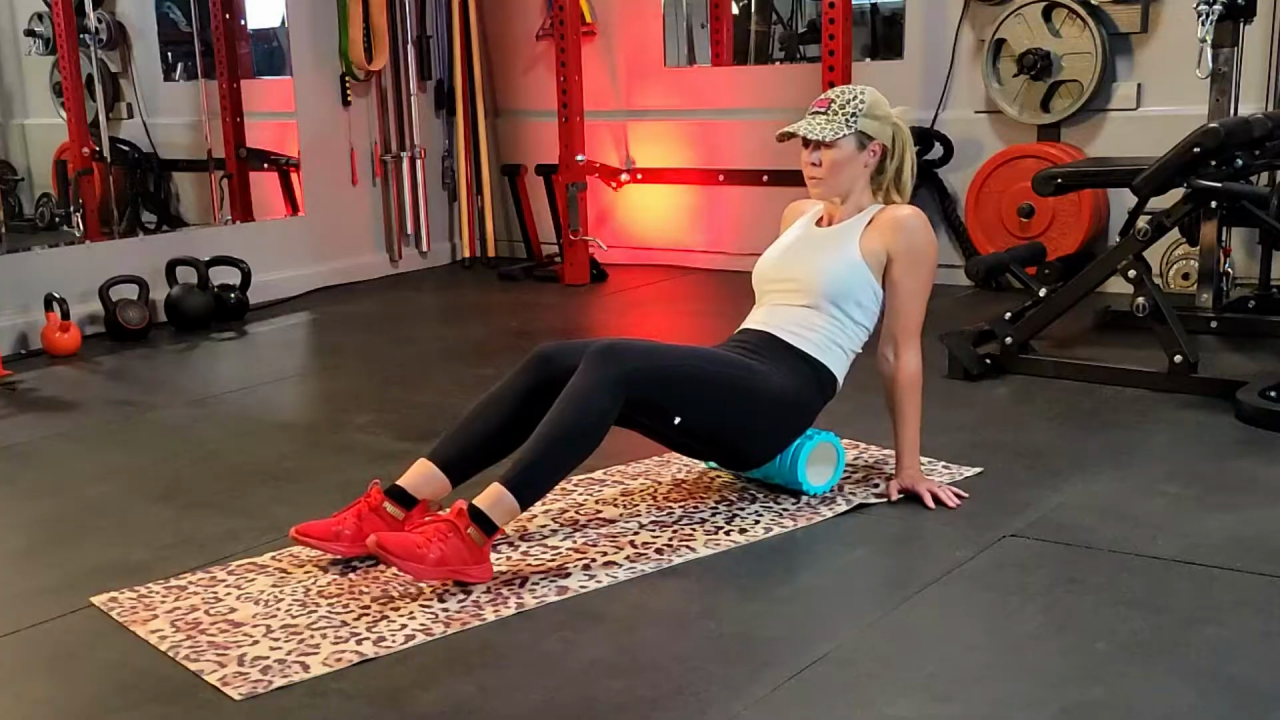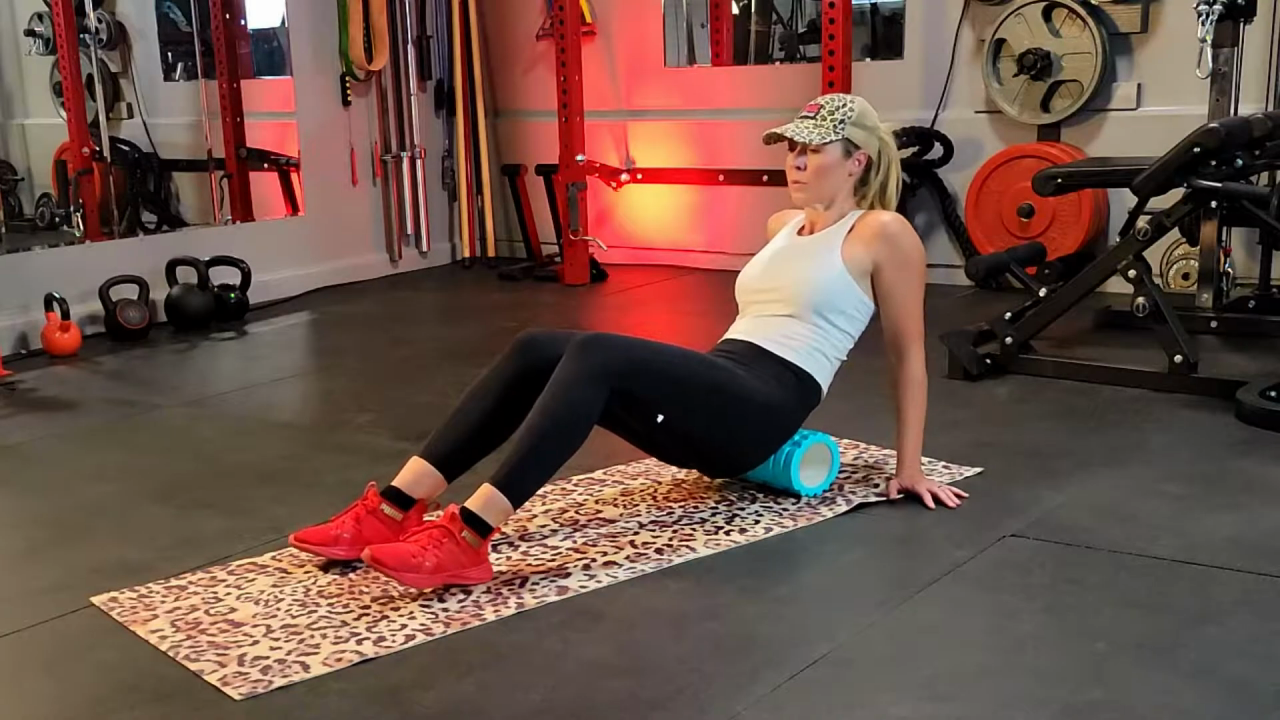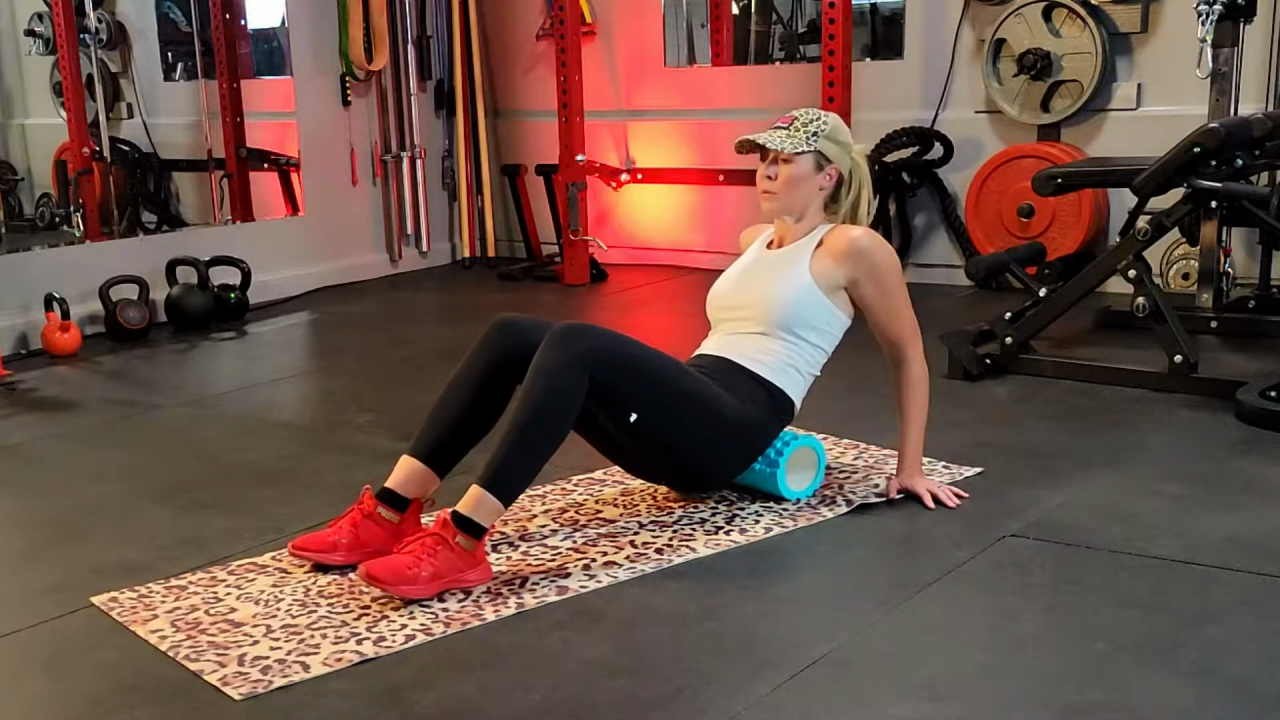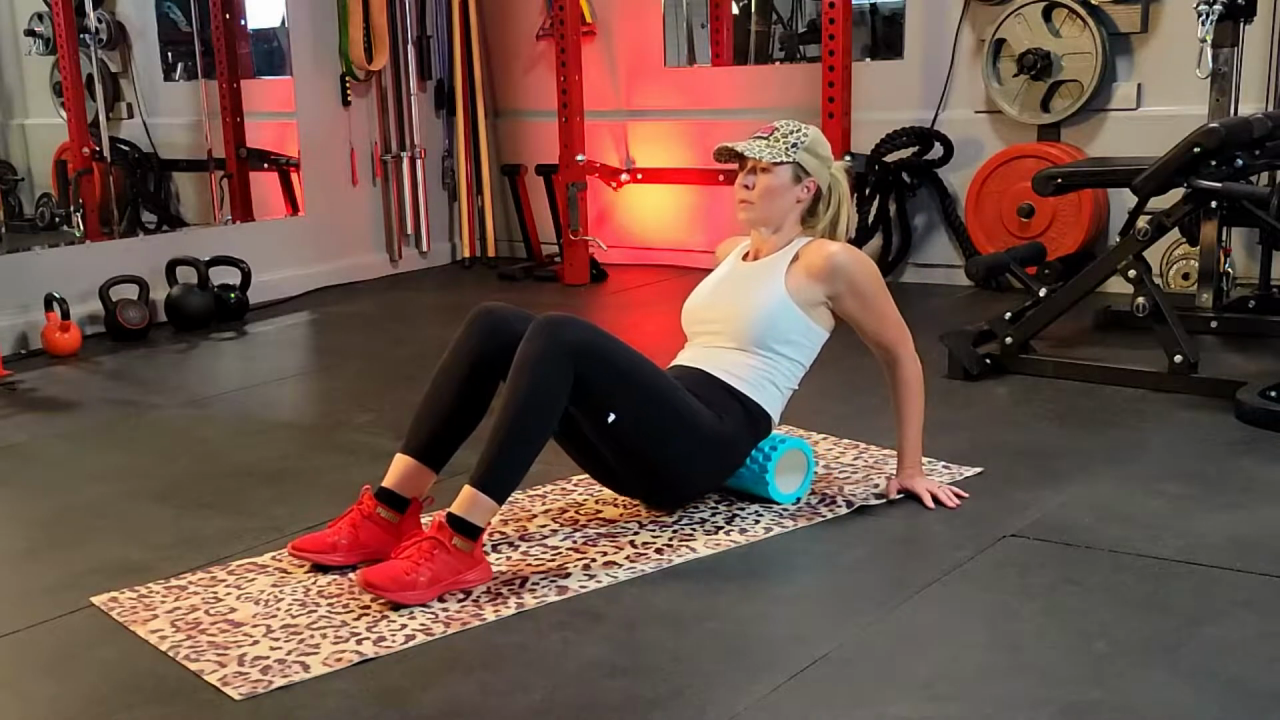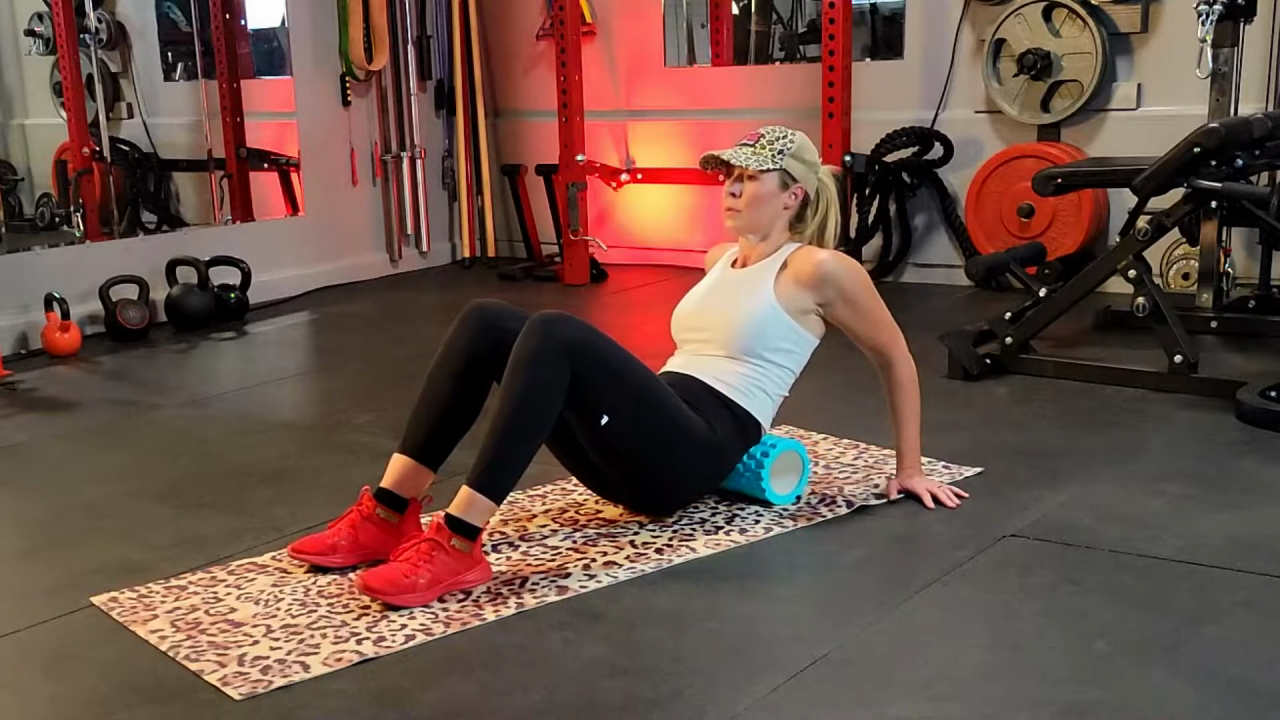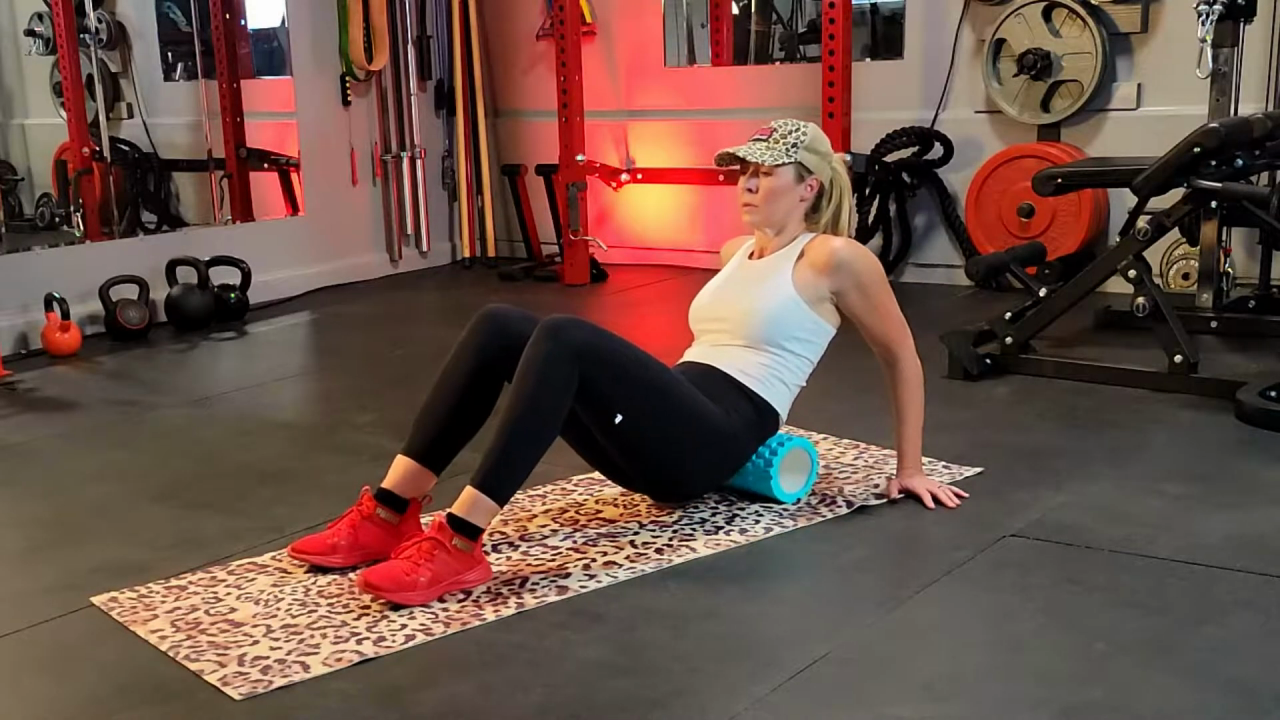
dt=0.4s
person 1, frame 1
left shoulder: (901, 227)
right shoulder: (799, 215)
left elbow: (902, 353)
left wrist: (910, 466)
left hip: (778, 400)
right hip: (729, 377)
left knee: (612, 366)
right knee: (550, 365)
left ankle: (472, 535)
right ankle: (395, 509)
person 1, frame 2
left shoulder: (883, 233)
right shoulder: (783, 226)
left elbow: (909, 355)
left wrist: (910, 466)
left hip: (761, 411)
right hip: (711, 392)
left knee: (597, 354)
right knee: (535, 349)
left ankle: (468, 537)
right ankle: (393, 511)
person 1, frame 3
left shoulder: (852, 248)
right shoulder: (753, 241)
left elbow: (908, 355)
left wrist: (911, 467)
left hip: (732, 430)
right hip: (678, 418)
left knee: (575, 343)
right knee: (510, 336)
left ankle: (462, 543)
right ankle: (391, 513)
person 1, frame 4
left shoulder: (830, 263)
right shoulder: (730, 253)
left elbow: (902, 356)
left wrist: (911, 468)
left hip: (706, 445)
right hip: (652, 435)
left knee: (558, 335)
right knee: (492, 324)
left ankle: (459, 544)
right ankle: (389, 513)
person 1, frame 5
left shoulder: (818, 270)
right shoulder: (720, 260)
left elbow: (896, 358)
left wrist: (909, 469)
left hip: (694, 452)
right hip: (639, 441)
left knee: (553, 333)
right knee: (485, 322)
left ankle: (457, 544)
right ankle: (388, 514)
person 1, frame 6
left shoulder: (835, 258)
right shoulder: (736, 252)
left elbow: (901, 357)
left wrist: (910, 467)
left hip: (713, 439)
right hip: (663, 426)
left knee: (563, 337)
right knee: (498, 327)
left ankle: (458, 544)
right ankle: (388, 514)
